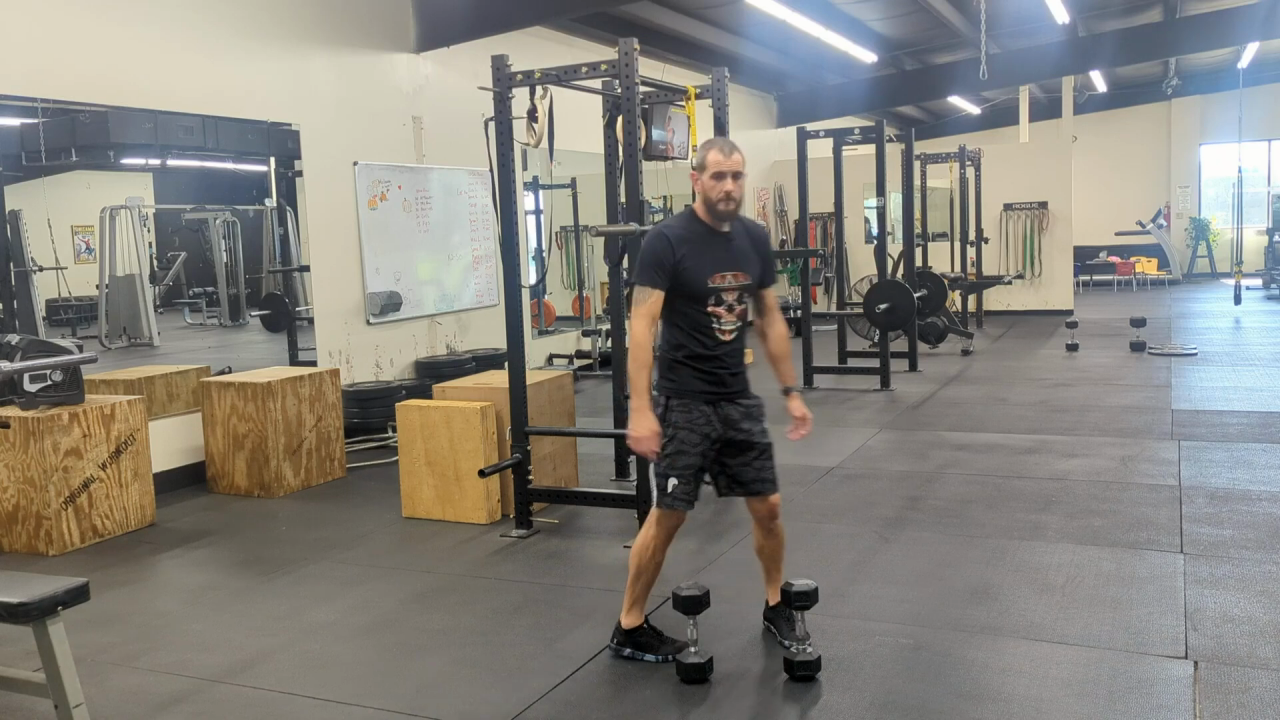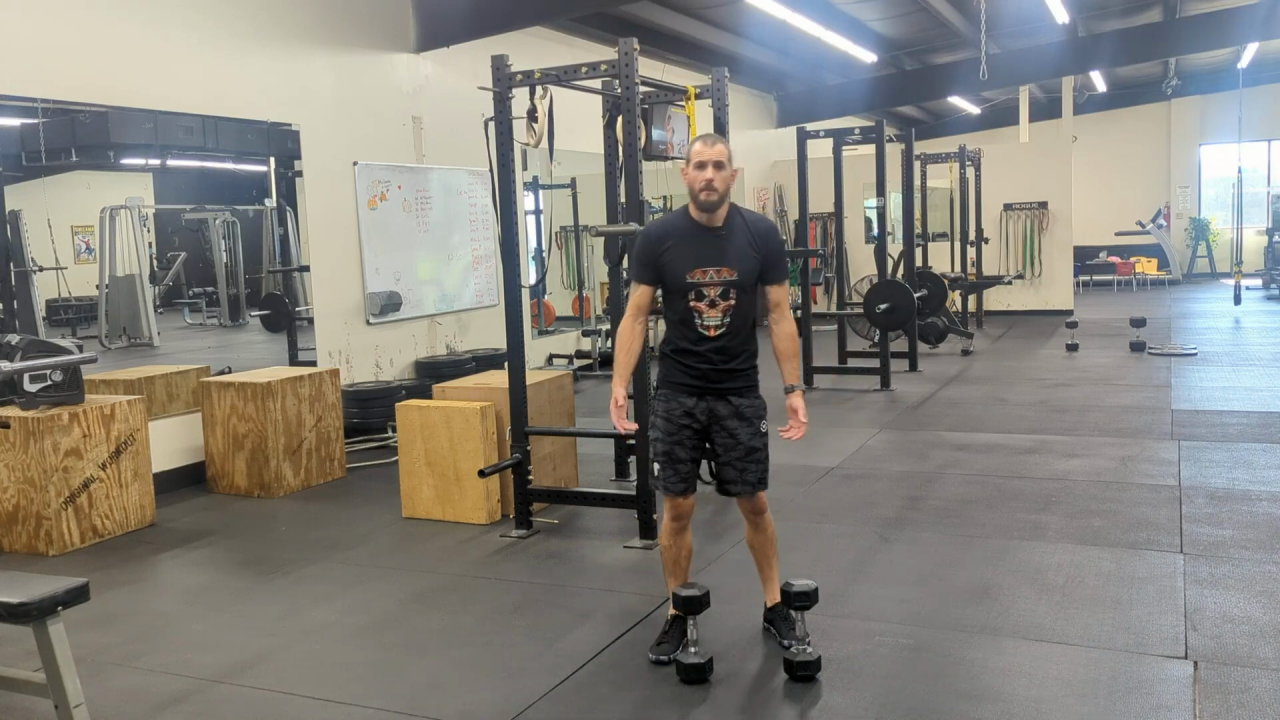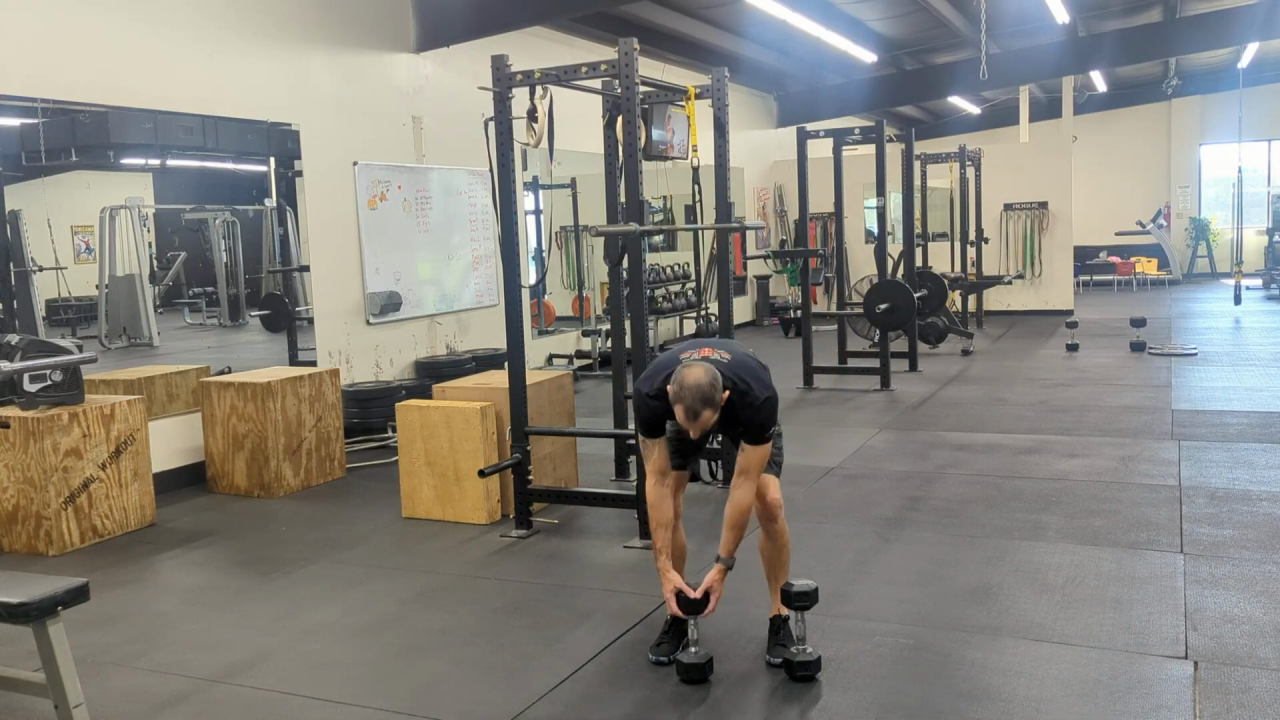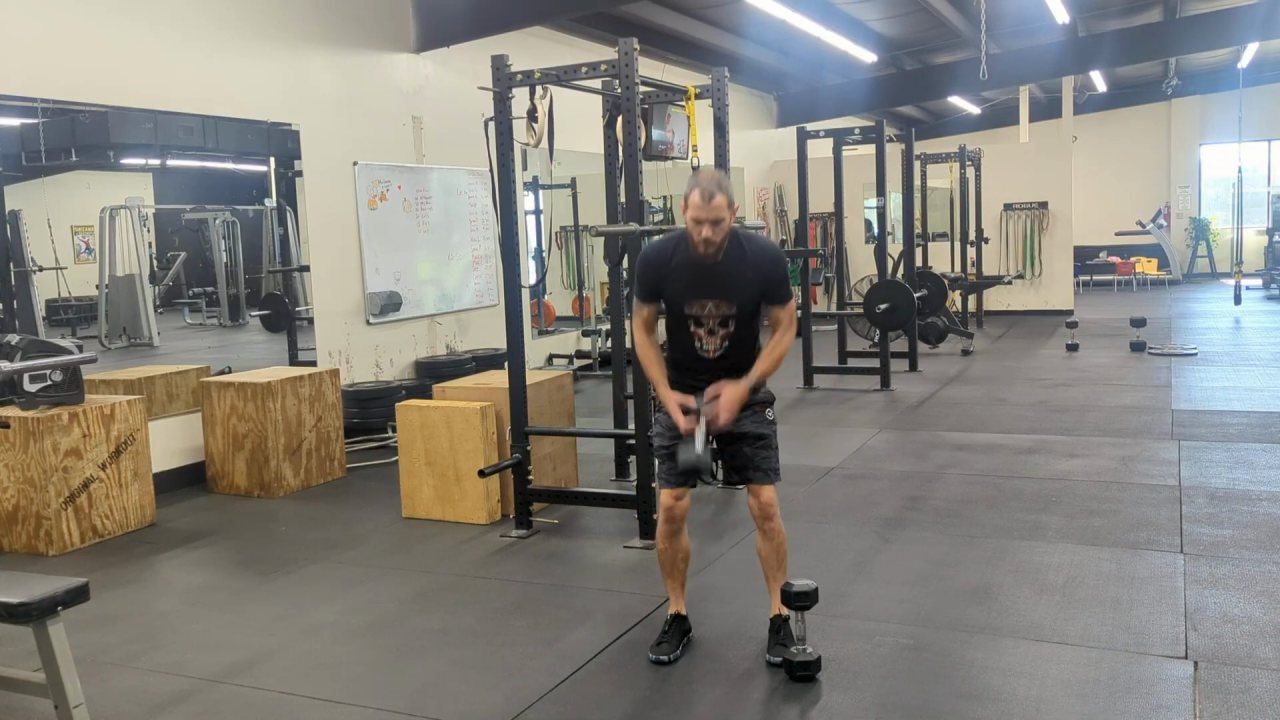
dt=1s
person 1, frame 1
left shoulder: (754, 239)
right shoulder: (668, 241)
left elbow: (771, 319)
right elbow: (643, 327)
left wrist: (792, 390)
right wrist: (640, 408)
left hip: (738, 398)
right hip: (685, 401)
left knee: (767, 508)
right knee: (668, 517)
left ankle: (774, 605)
right ankle: (630, 628)
person 1, frame 2
left shoulder: (760, 233)
right shoulder: (657, 237)
left elbow: (780, 314)
right elbow: (636, 316)
left wrist: (794, 389)
right wrist: (619, 384)
left hip: (741, 395)
right hip: (677, 395)
left knee: (755, 505)
right knee: (677, 509)
left ankle: (773, 604)
right ankle: (679, 615)
person 1, frame 3
left shoulder: (757, 395)
right shoulder: (650, 392)
left elbow: (743, 485)
right elbow: (658, 482)
left wrist: (722, 567)
right wrist: (665, 570)
left hip: (745, 417)
right hip: (682, 409)
left knee: (769, 502)
right knee: (667, 503)
left ankle: (779, 617)
right ankle: (677, 617)
person 1, frame 4
left shoulder: (763, 257)
right shoulder: (657, 258)
left elbow: (784, 327)
right elbow: (642, 329)
left wrist: (744, 388)
right wrist: (668, 396)
left hip: (744, 394)
right hip: (683, 394)
left knee: (764, 505)
right knee: (672, 508)
left ankle: (780, 616)
right ankle: (677, 616)
